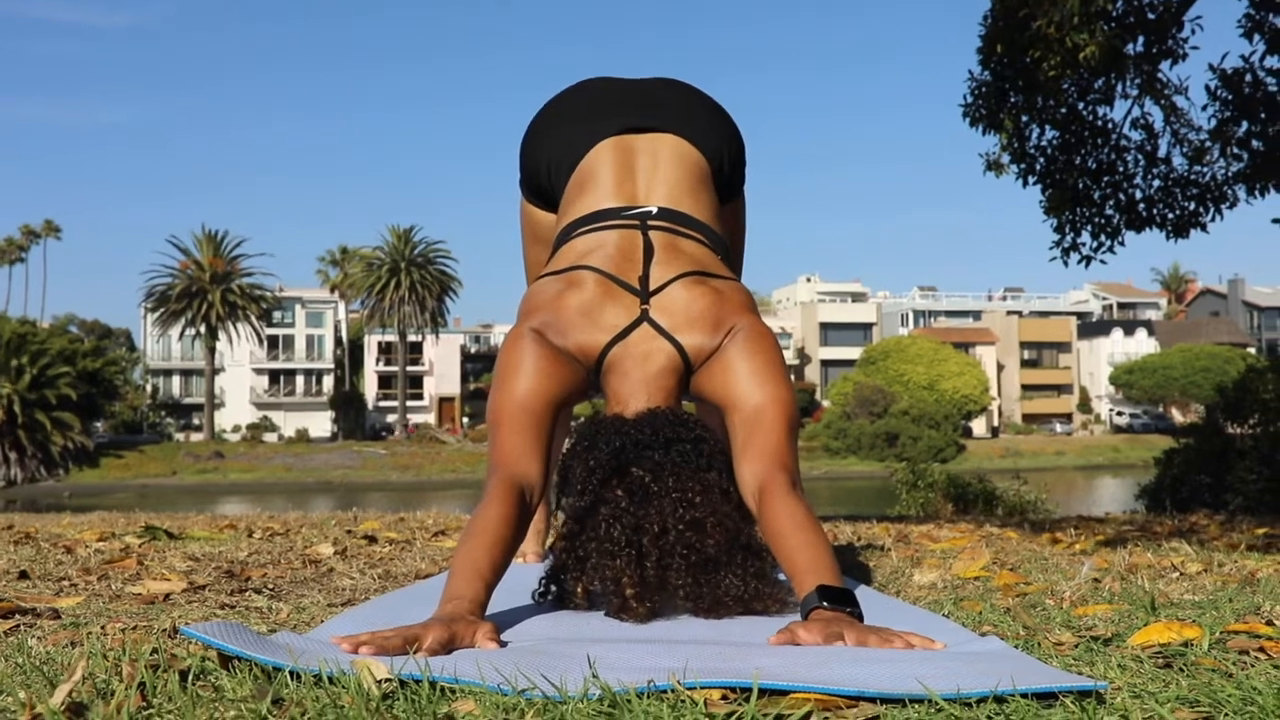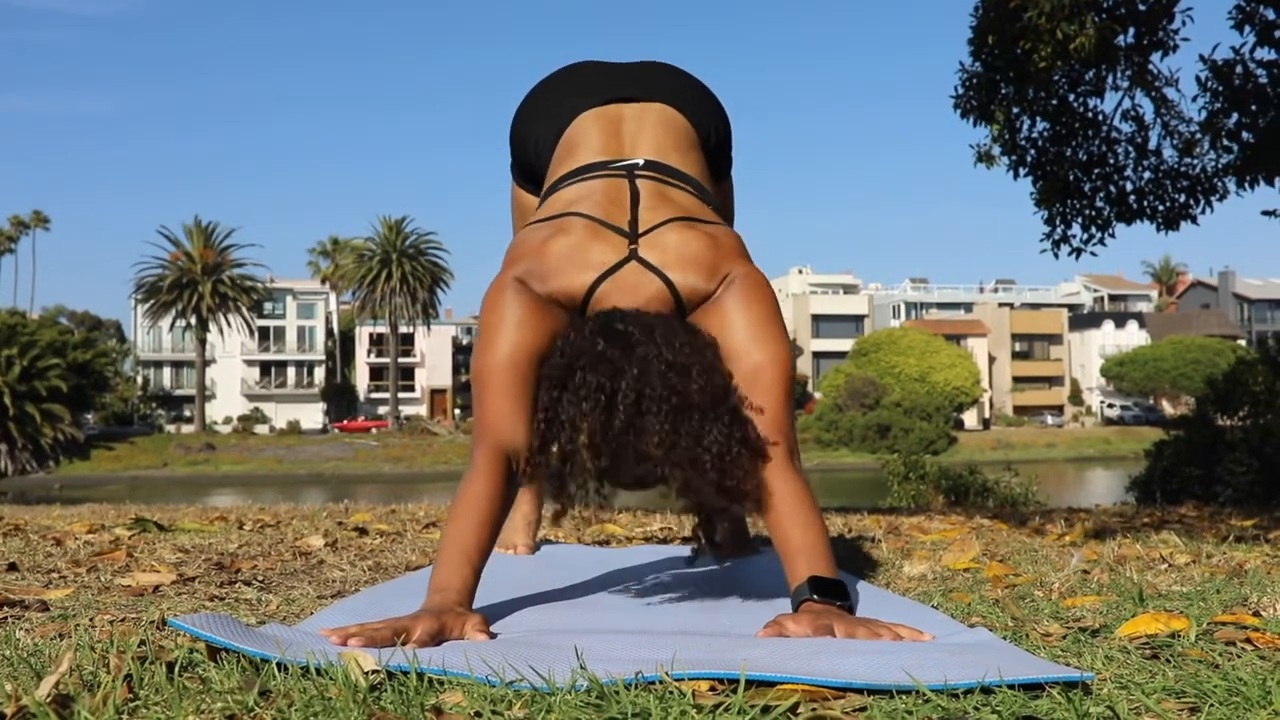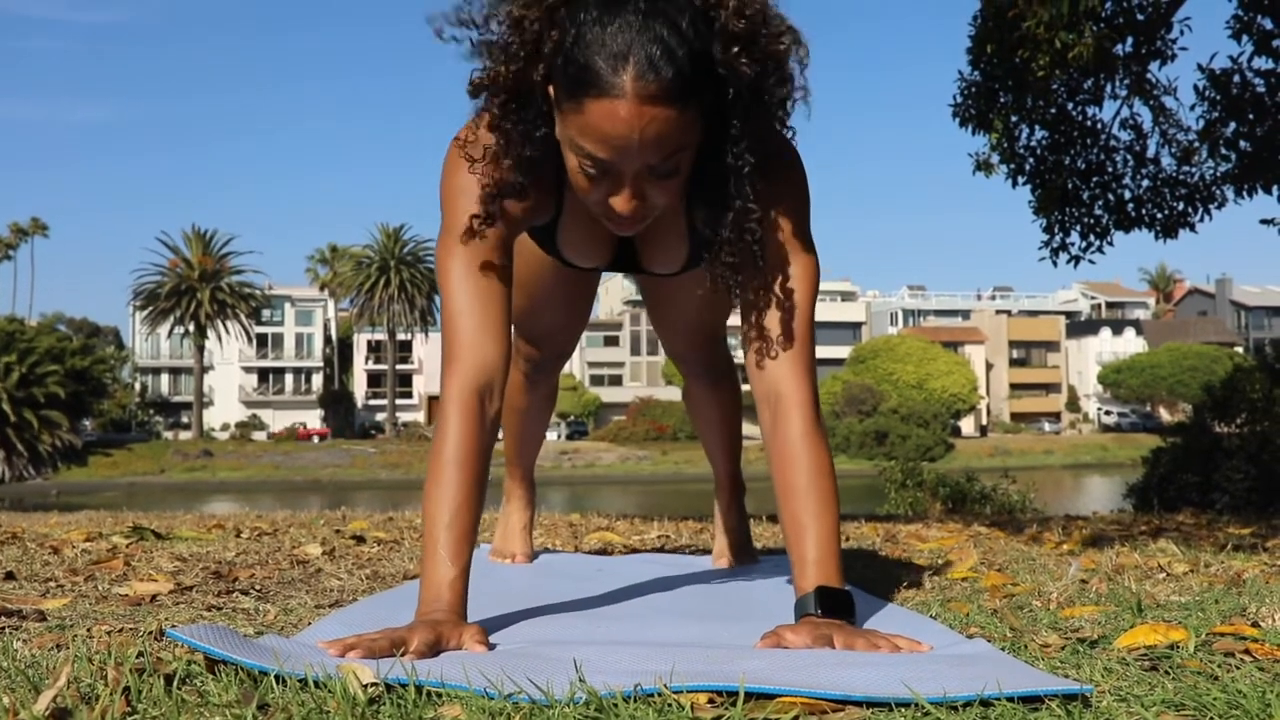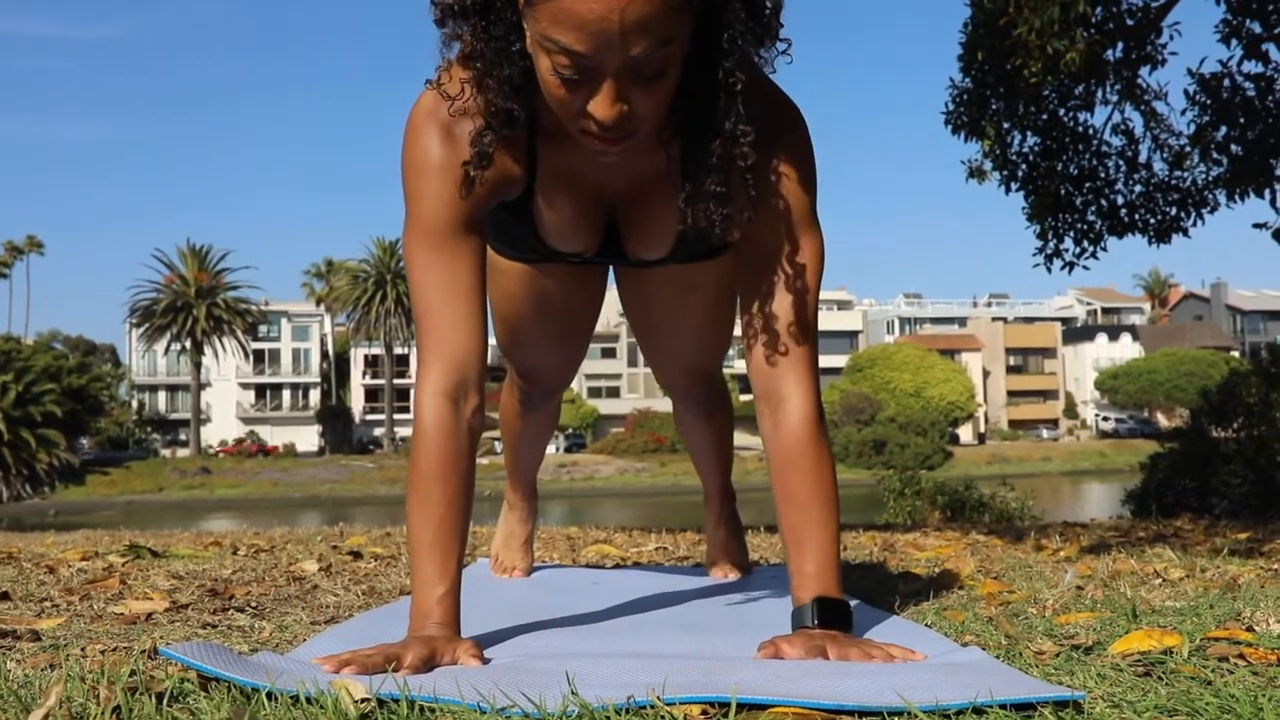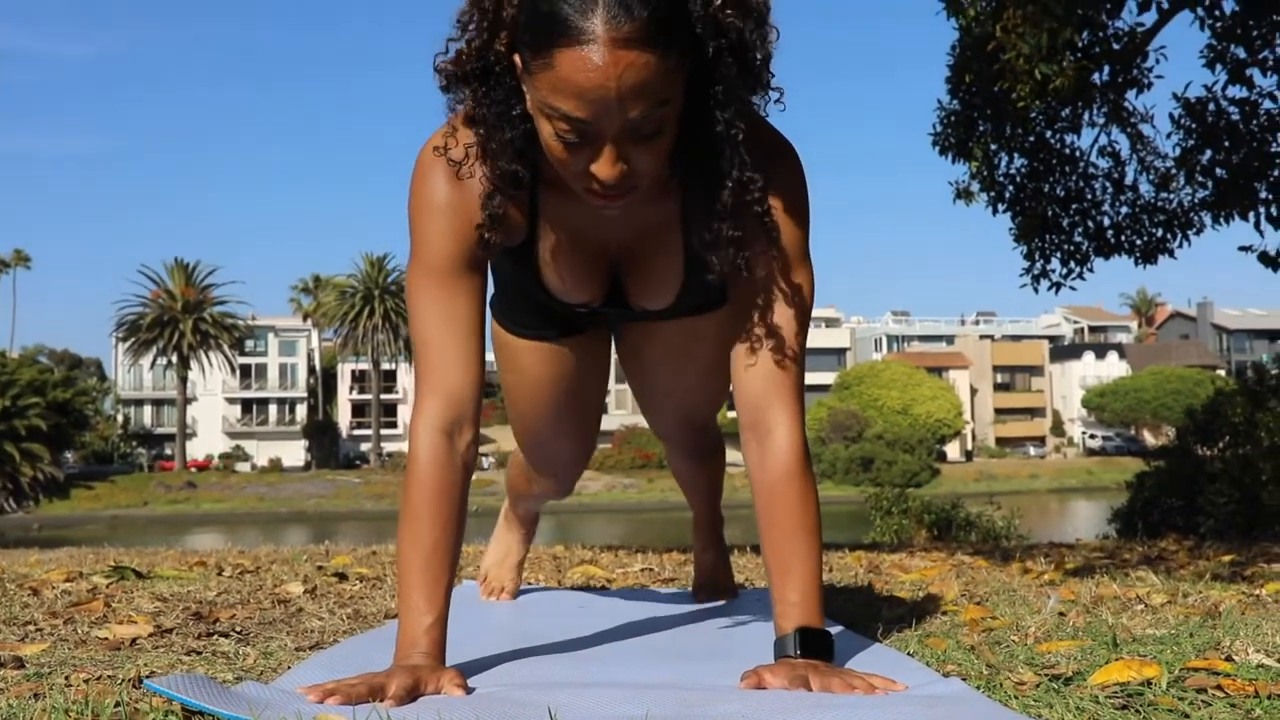
dt=1s
person 1, frame 1
left shoulder: (733, 345)
right shoulder: (545, 345)
left elbow: (775, 484)
right elbow: (509, 485)
left wrist: (829, 606)
left ankle: (721, 530)
right ankle: (536, 527)
person 1, frame 2
left shoulder: (728, 291)
right shoulder: (531, 291)
left elbow: (773, 453)
right elbow: (495, 454)
left wrist: (822, 597)
right wrist: (444, 603)
left knee: (724, 368)
right knee: (531, 361)
left ankle: (725, 505)
right ankle: (530, 498)
person 1, frame 3
left shoulder: (761, 168)
right shoulder: (498, 152)
left elbow: (786, 389)
right elbow: (471, 385)
left wrist: (824, 604)
right wrist: (440, 608)
right hip: (555, 226)
left knee: (702, 357)
right knee: (537, 354)
left ankle: (729, 501)
right ankle: (518, 494)
person 1, frame 4
left shoulder: (757, 126)
right shoulder: (456, 120)
left elbow: (786, 383)
right elbow: (449, 386)
left wrist: (820, 614)
right wrist: (433, 623)
left hip: (686, 234)
right hip: (534, 232)
right knee: (538, 378)
left ankle: (720, 512)
right ankle: (518, 503)
person 1, frame 5
left shoulder: (755, 170)
right shoulder: (462, 170)
left elbow: (773, 419)
right elbow: (445, 418)
left wrist: (802, 646)
right wrist: (418, 653)
left hip: (688, 298)
right hip: (543, 297)
right knee: (555, 465)
left ankle: (708, 538)
right ankle: (516, 516)
